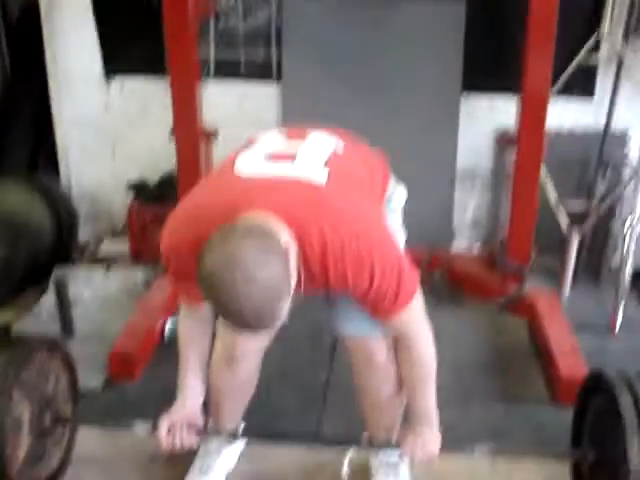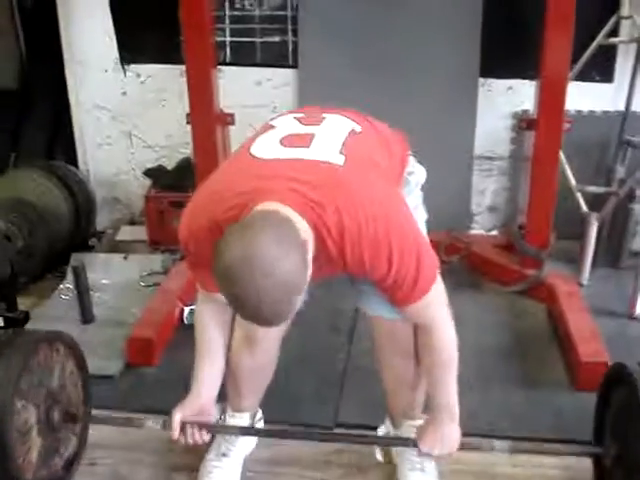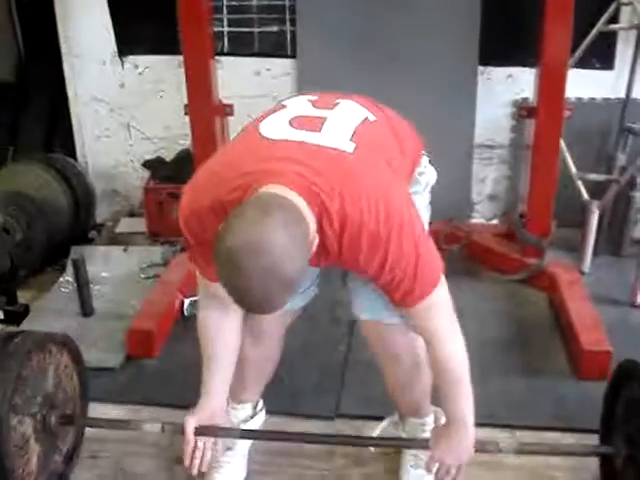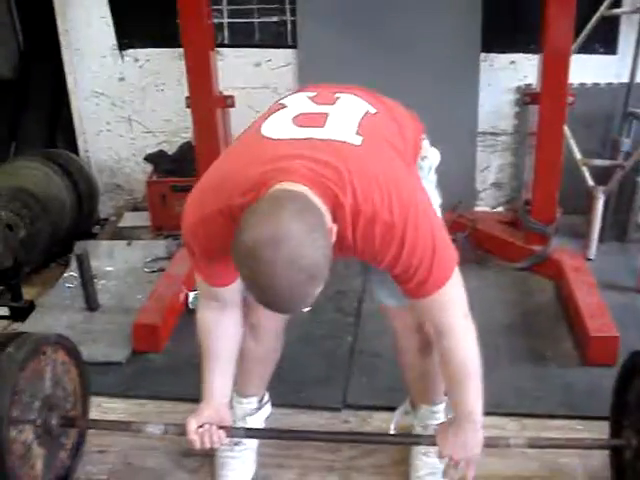
dt=0.3s
person 1, frame 1
left shoulder: (359, 240)
right shoulder: (185, 235)
left elbow: (413, 328)
right elbow: (194, 309)
left wrist: (425, 422)
right wrist: (188, 398)
left knee: (373, 347)
right knee: (236, 344)
person 1, frame 2
left shoulder: (377, 227)
right shoulder: (203, 223)
left elbow: (434, 322)
right elbow: (212, 303)
left wrist: (445, 418)
right wrist: (202, 393)
left knee: (396, 328)
right knee: (255, 328)
left ankle: (408, 433)
right ankle: (240, 423)
person 1, frame 3
left shoulder: (380, 221)
right shoulder: (204, 204)
left elbow: (439, 329)
right elbow: (219, 305)
left wrist: (460, 428)
right wrist: (213, 401)
left knee: (390, 329)
right knee: (261, 321)
left ankle: (417, 428)
right ankle: (242, 415)
person 1, frame 4
left shoulder: (394, 214)
right shoulder: (210, 213)
left elbow: (452, 325)
right elbow: (218, 304)
left wrist: (467, 425)
right wrist: (214, 399)
left knee: (412, 316)
right knee: (259, 314)
left ankle: (430, 418)
right ankle: (247, 409)
